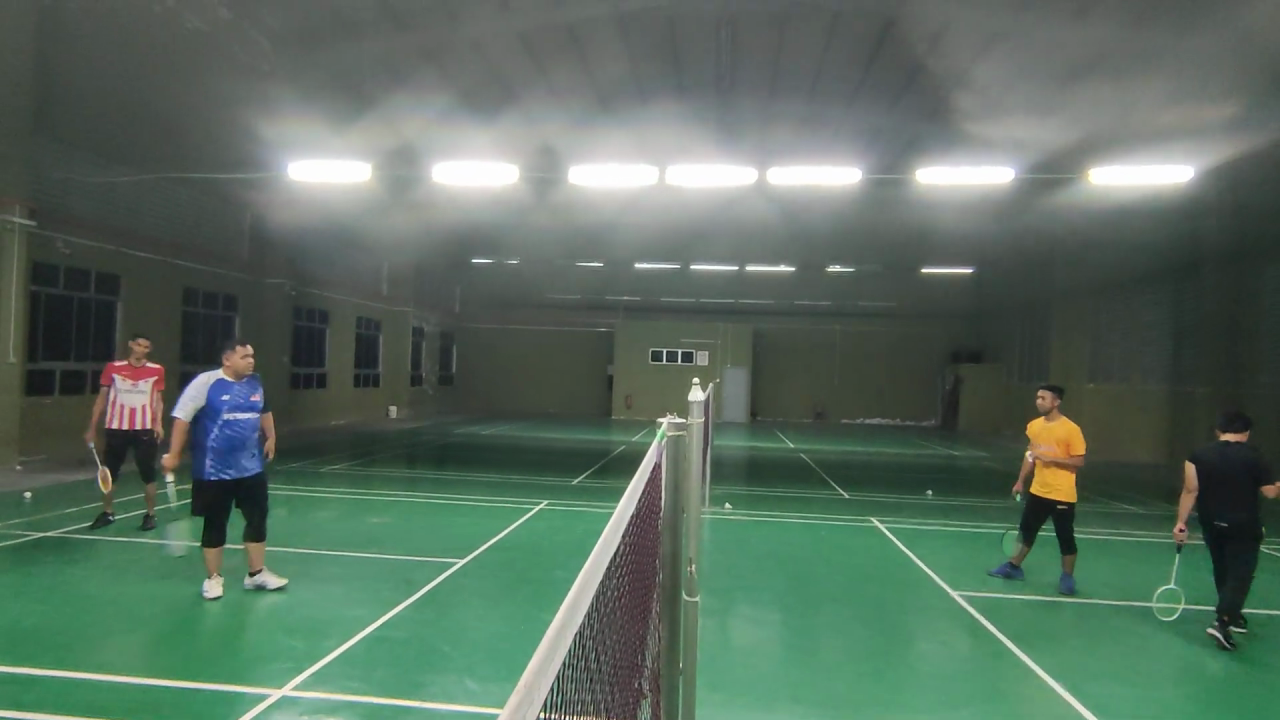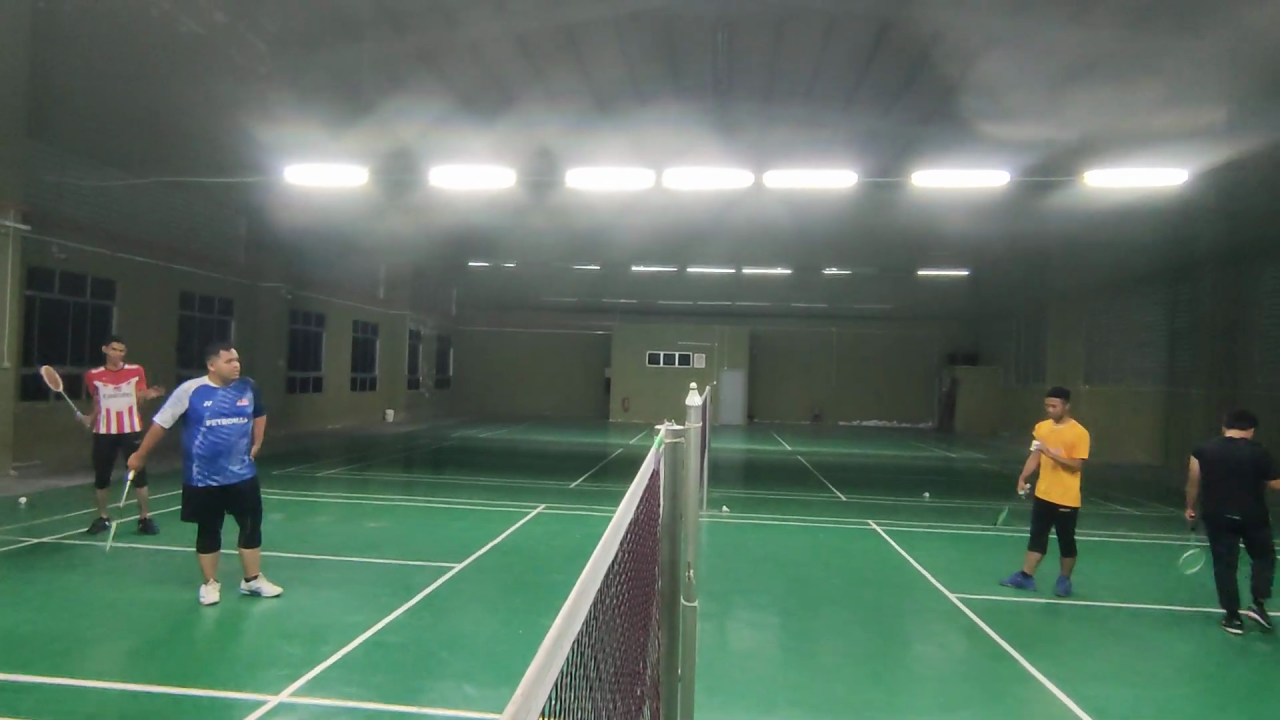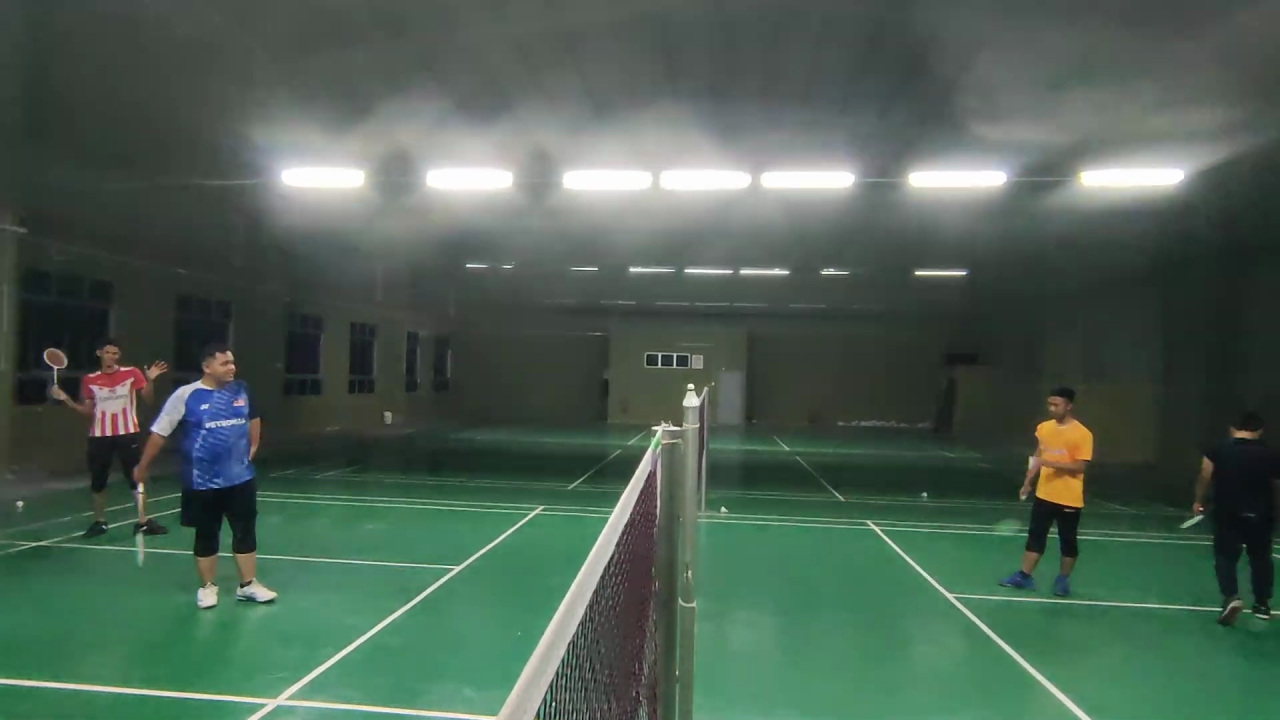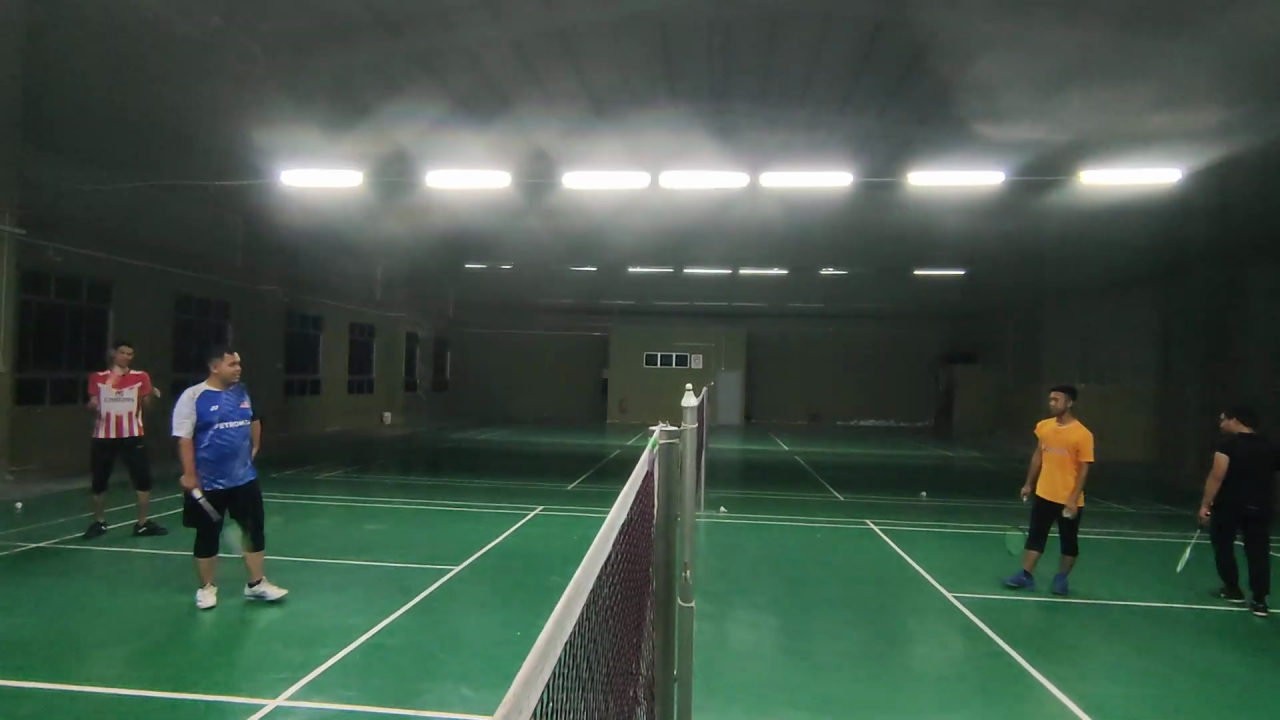
dt=0.3s
person 1, frame 1
left shoulder: (255, 383)
right shoulder: (205, 383)
right elbow: (182, 418)
left wrist: (271, 438)
right wrist: (173, 454)
left hip: (250, 468)
right hip: (213, 470)
left knee: (257, 517)
right knee: (215, 524)
left ankle: (256, 574)
right ankle: (213, 578)
person 1, frame 2
left shoulder: (247, 387)
right shoulder: (190, 391)
left elbow: (259, 416)
right elbow: (161, 423)
left wrist: (257, 444)
right wrist: (140, 455)
left hip: (242, 474)
right hip: (204, 477)
left knee: (251, 524)
right knee: (208, 530)
left ankle: (253, 579)
right ankle: (210, 583)
person 1, frame 3
left shoulder: (241, 390)
right shoulder: (185, 396)
left elbow: (253, 419)
right elbow: (160, 432)
left wrist: (254, 446)
right wrist: (143, 466)
left hip: (240, 477)
right hip: (203, 481)
left knee: (245, 530)
right knee: (206, 534)
left ankle: (248, 585)
right ankle: (207, 587)
person 1, frame 4
left shoulder: (241, 392)
right shoulder: (193, 397)
left elbow: (253, 422)
right elbow: (184, 438)
left wrist: (254, 448)
right wrist: (188, 473)
left hip: (243, 477)
right hip: (207, 482)
left knee: (254, 528)
right knee: (207, 534)
left ankle: (256, 584)
right ankle: (206, 587)
person 2, frame 1
left shoulder: (1199, 456)
right shoulder: (1254, 457)
left elbow: (1190, 491)
left wrist: (1181, 522)
left hip: (1212, 524)
right hip: (1245, 526)
left knee: (1223, 572)
right knee: (1239, 576)
left ankle: (1231, 616)
right ankle: (1221, 623)
person 2, frame 2
left shoulder: (1204, 450)
right shoulder: (1259, 452)
left elbow: (1194, 482)
left wrist: (1191, 508)
left hip: (1217, 517)
right hip: (1253, 517)
left knee: (1224, 566)
left ankle: (1233, 617)
right ankle: (1258, 605)
person 2, frame 3
left shoulder: (1217, 451)
left elbow: (1204, 480)
left wrist: (1199, 502)
left hip: (1227, 514)
right hip: (1261, 515)
left knee: (1226, 558)
right knee: (1261, 558)
left ankle: (1231, 597)
right ankle: (1262, 604)
person 2, frame 4
left shoulder: (1229, 445)
right shoulder: (1269, 448)
left elbow: (1216, 477)
right elbow: (1271, 477)
left wrist: (1205, 505)
left hip: (1231, 506)
right hip: (1261, 507)
left knee: (1223, 545)
right knee: (1259, 552)
left ankle: (1233, 590)
right ankle: (1259, 601)
person 3, frame 1
left shoulder: (1071, 429)
right shoulder: (1034, 426)
left elbow: (1079, 461)
left wrist: (1049, 459)
right wrist: (1020, 481)
left hip: (1062, 495)
right hip: (1038, 491)
left knee: (1066, 538)
right knee: (1026, 530)
left ankle: (1067, 577)
right ankle: (1014, 567)
person 3, frame 2
left shoulder: (1079, 433)
right shoulder: (1041, 428)
left elbow: (1076, 465)
right elbow: (1035, 456)
left wrist: (1050, 453)
right wrist: (1023, 479)
left hip: (1067, 499)
right hip: (1043, 495)
left knee: (1066, 540)
right knee: (1037, 536)
left ankle: (1064, 580)
right ankle: (1025, 577)
person 3, frame 3
left shoulder: (1082, 434)
right shoulder: (1044, 428)
left elbow: (1080, 466)
left wrist: (1051, 463)
right wrist: (1027, 482)
left hip: (1069, 500)
right hip: (1043, 495)
left knee: (1068, 541)
right knee: (1035, 536)
left ankle: (1063, 579)
right ankle: (1024, 576)
person 3, frame 4
left shoulder: (1082, 435)
right shoulder: (1043, 426)
left elbow: (1084, 469)
left wrist: (1074, 499)
right wrist: (1028, 483)
left hip: (1069, 499)
right hip: (1044, 494)
left knee: (1068, 540)
right knee: (1035, 535)
left ankle: (1061, 578)
right ankle: (1025, 575)
person 4, frame 1
left shoulder: (156, 371)
right shoulder: (112, 368)
left elbow: (158, 400)
right elbow: (102, 398)
left wrist: (158, 424)
right wrist: (92, 428)
left hip: (144, 429)
right hip: (116, 428)
left knee: (148, 473)
right knee: (108, 472)
left ankle: (150, 515)
right ankle: (107, 513)
person 4, frame 2
left shoulder: (136, 371)
right shoulder: (93, 376)
left elbow: (140, 399)
right elbow: (98, 403)
left wrist: (149, 395)
right wrist: (90, 417)
left hip: (131, 431)
right hip: (104, 433)
left knee: (139, 475)
right knee: (101, 477)
left ankle: (144, 519)
right ankle: (103, 518)
person 4, frame 3
left shoulder: (132, 373)
right shoulder: (89, 380)
left elbow: (148, 399)
right elbow: (88, 410)
left wrist: (149, 380)
right wrist: (66, 399)
left hip: (128, 434)
right hip: (99, 436)
left knee: (136, 477)
right knee: (97, 481)
left ankle: (143, 522)
right ankle: (99, 522)
person 4, frame 4
left shoulder: (141, 377)
right shoulder: (98, 378)
left elbow: (146, 405)
right elbow: (94, 407)
left wrist: (150, 396)
right wrist: (93, 406)
left hip: (132, 436)
right hip: (104, 437)
left knee: (143, 478)
right knee: (99, 482)
left ankle: (143, 523)
right ankle: (99, 523)
